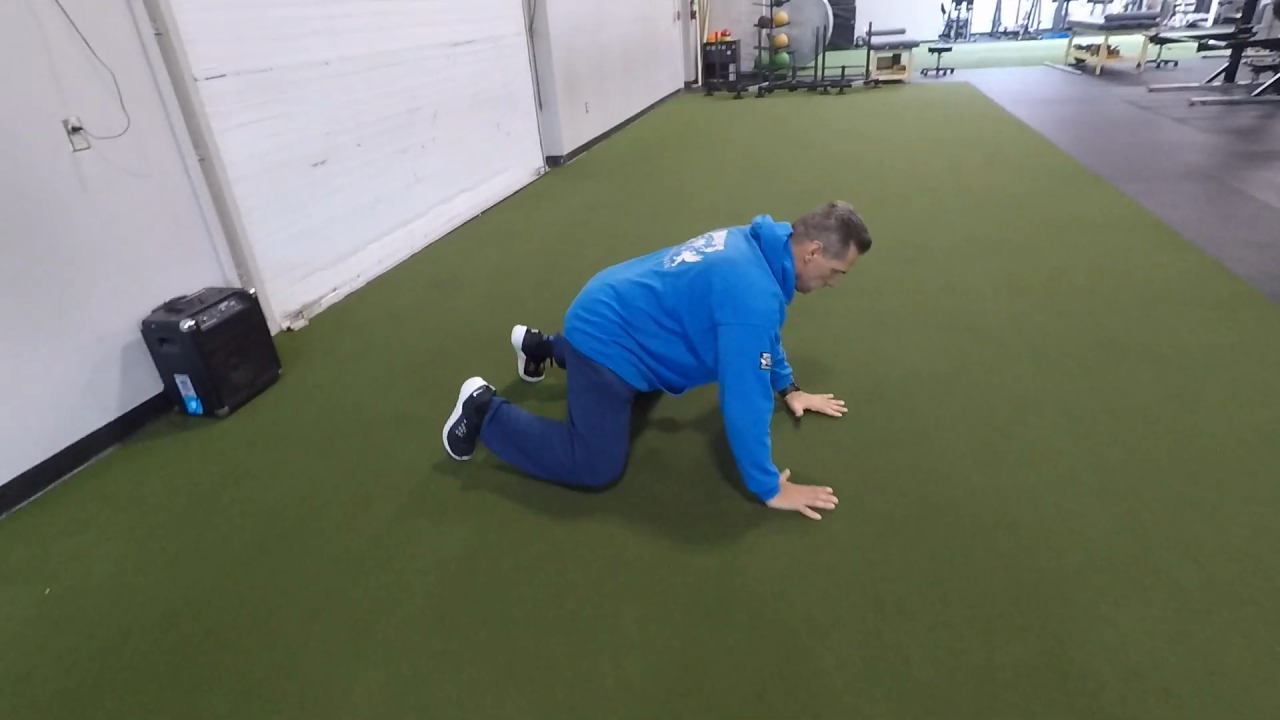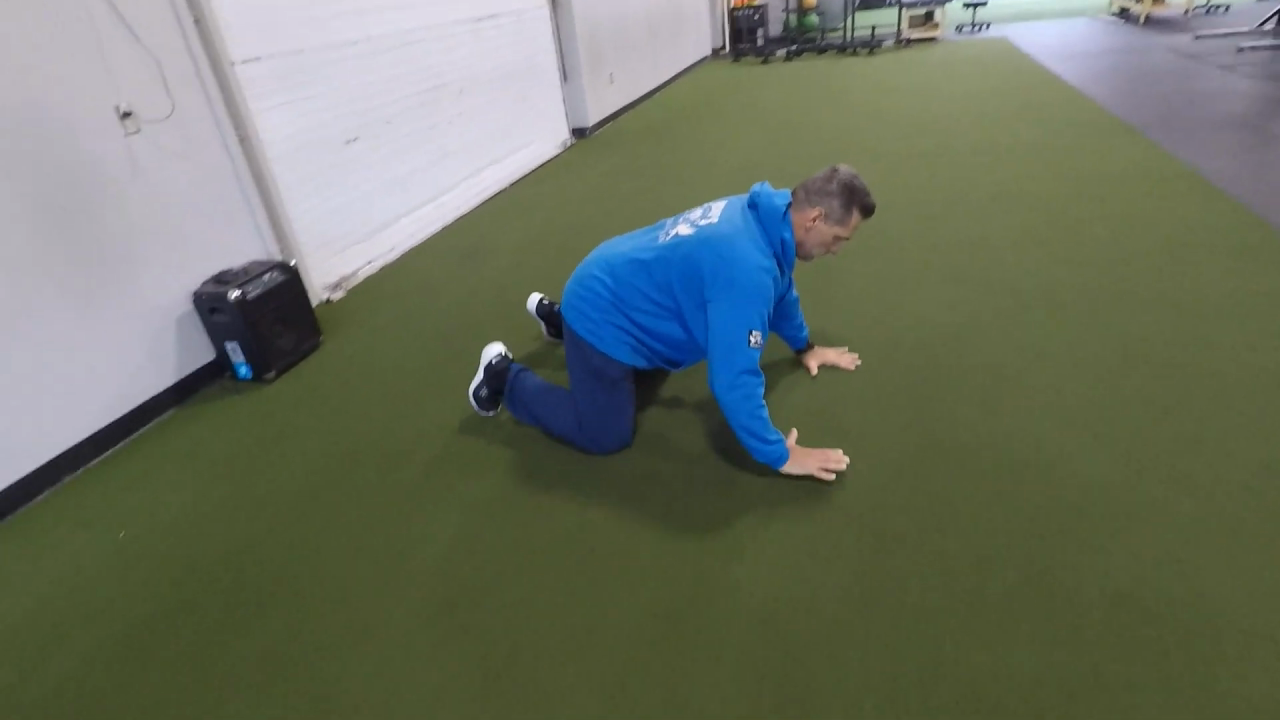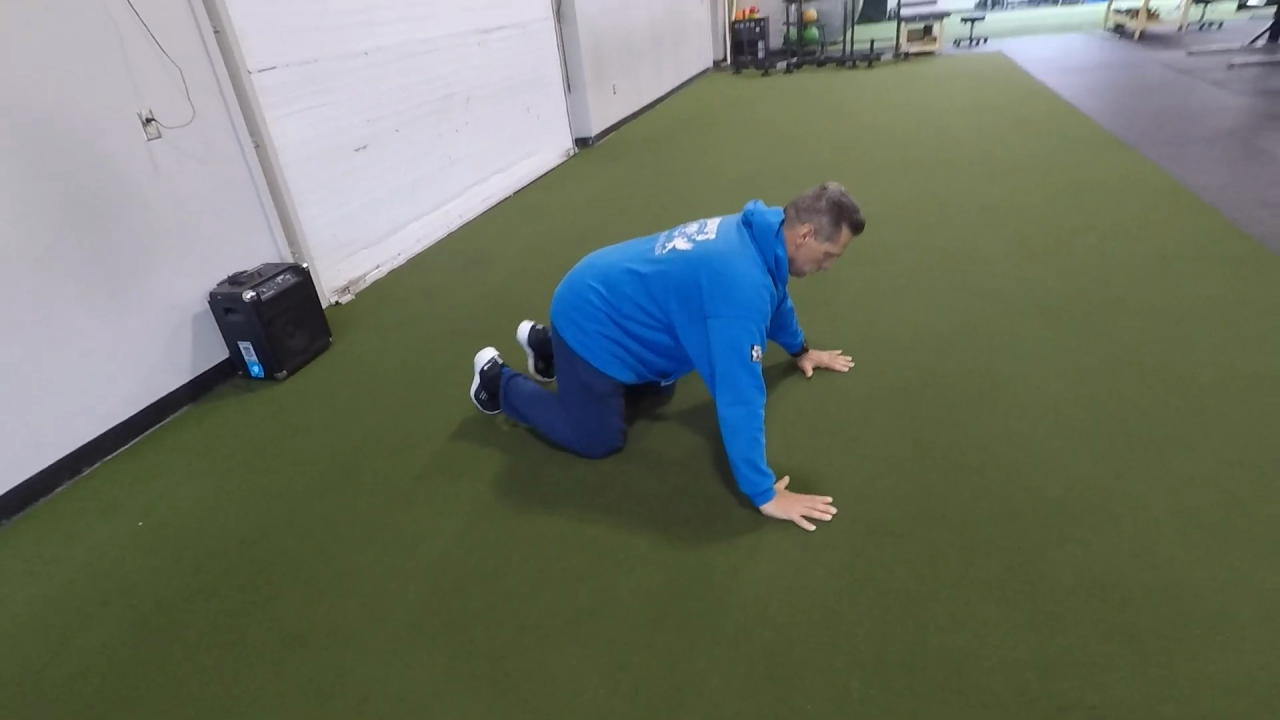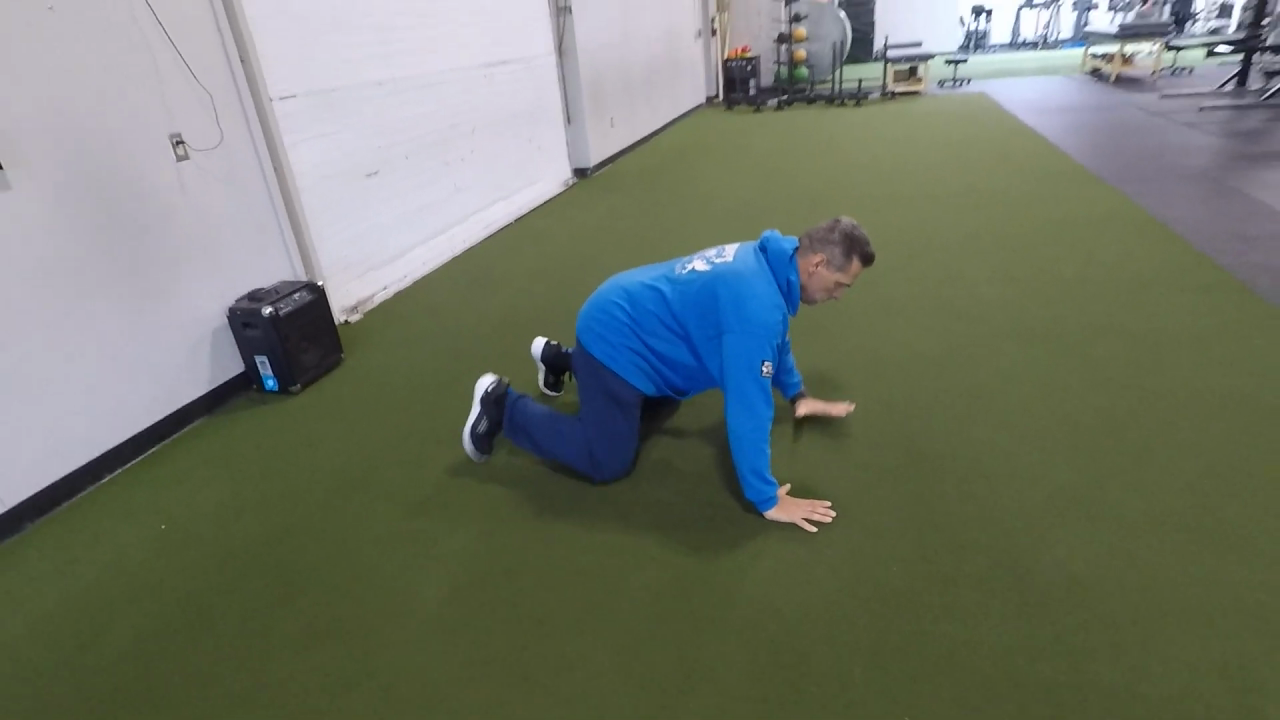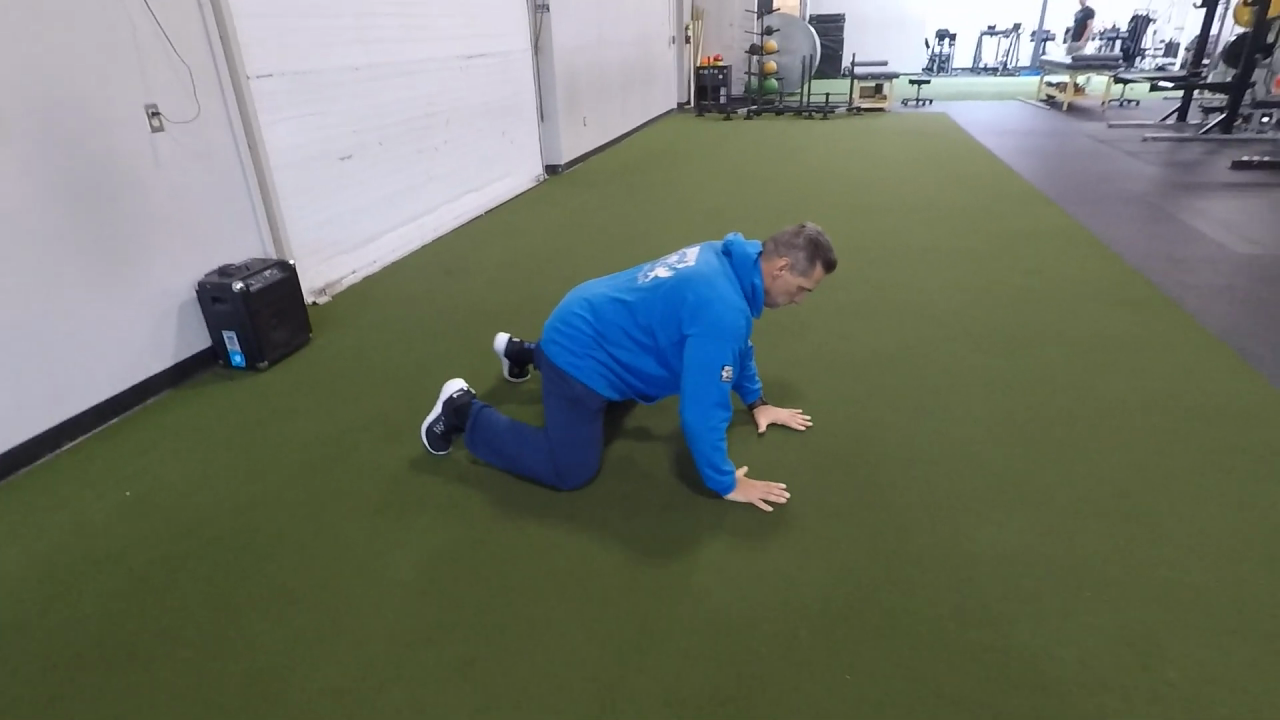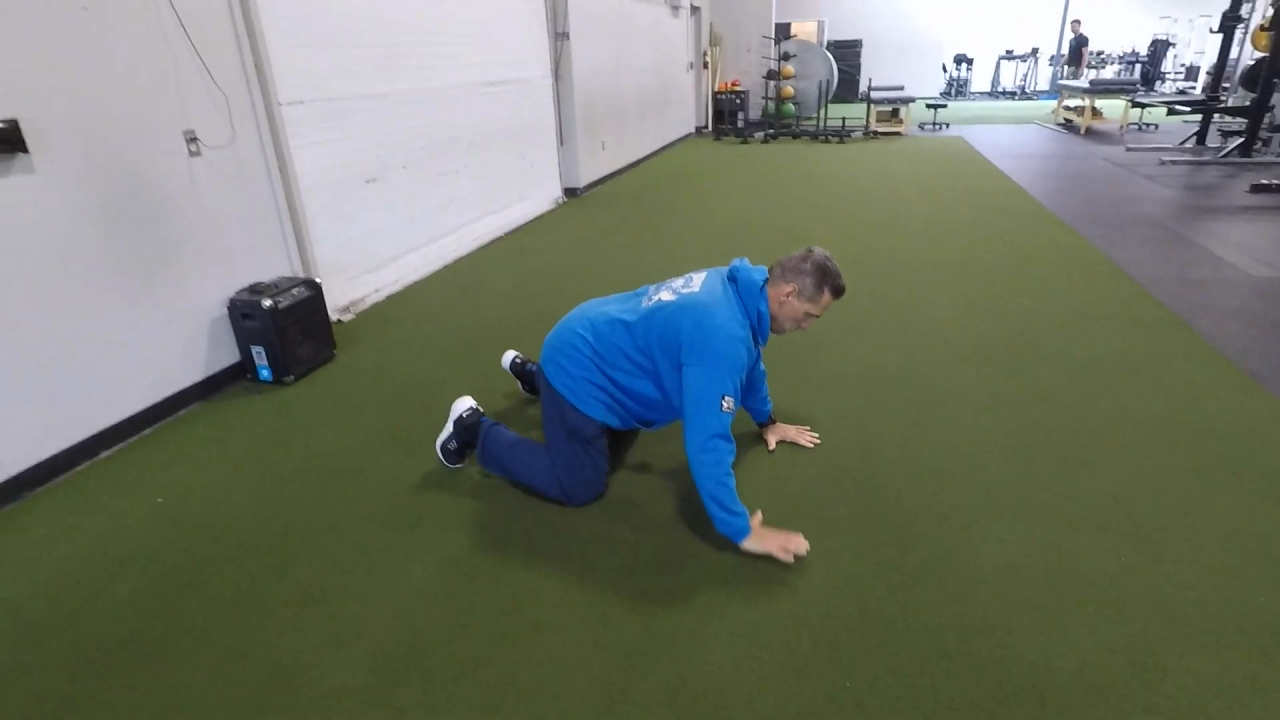
dt=0.4s
person 1, frame 1
left shoulder: (759, 244)
right shoulder: (755, 295)
right elbow: (747, 401)
left wrist: (788, 388)
right wrist: (769, 488)
left hip: (609, 314)
right hip: (606, 339)
left knee: (642, 398)
right knee: (594, 468)
left ankle: (542, 346)
right ankle: (485, 411)
person 1, frame 2
left shoulder: (762, 215)
right shoulder: (745, 267)
left elbow: (779, 289)
right elbow: (734, 380)
left wrist: (804, 346)
right wrist: (779, 455)
left hip: (615, 288)
right hip: (600, 315)
left knee: (661, 361)
right knee: (607, 436)
left ankle: (556, 315)
right ankle: (505, 377)
person 1, frame 3
left shoulder: (757, 233)
right shoulder: (743, 285)
left elbow: (774, 298)
right elbow: (739, 397)
left wrist: (800, 350)
right wrist: (763, 494)
left hip: (606, 293)
right hip: (591, 321)
left knee: (658, 386)
right knee: (599, 440)
left ankle: (549, 342)
right ankle: (498, 380)
person 1, frame 4
left shoulder: (770, 260)
right shoulder: (758, 306)
left elbow: (774, 342)
right elbow: (748, 410)
left wrist: (798, 396)
right wrist: (767, 499)
left hip: (623, 315)
right hip: (615, 339)
left knee: (660, 404)
right knee: (608, 462)
left ankle: (561, 359)
right ankle: (502, 405)
person 1, frame 5
left shoulder: (732, 262)
right shoulder: (722, 308)
left elbow: (739, 344)
right elbow: (704, 409)
left wrist: (756, 401)
right wrist: (726, 483)
left hip: (587, 324)
right hip: (580, 350)
left knee: (621, 400)
right knee: (572, 472)
left ankle: (523, 352)
right ankle: (463, 412)
person 1, frame 6
left shoulder: (740, 288)
right shoulder: (721, 335)
left elbow: (748, 361)
right elbow: (708, 445)
left wrist: (767, 420)
right wrist: (741, 531)
left hip: (590, 342)
right hip: (578, 370)
left knee: (622, 433)
right knee: (581, 487)
left ankle: (532, 372)
right ankle: (475, 429)
